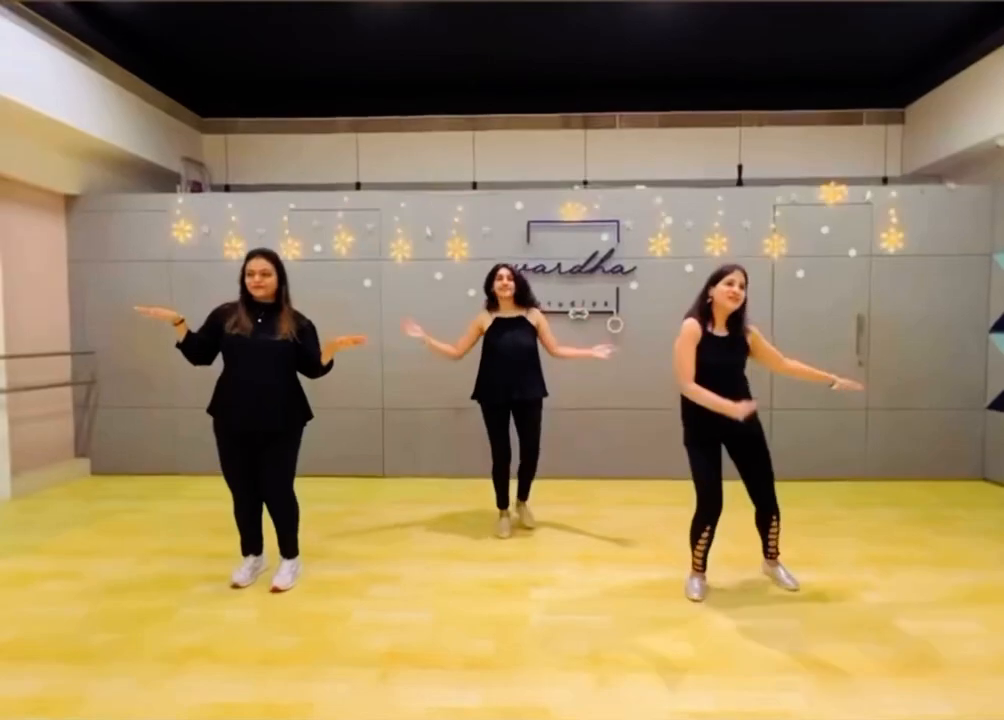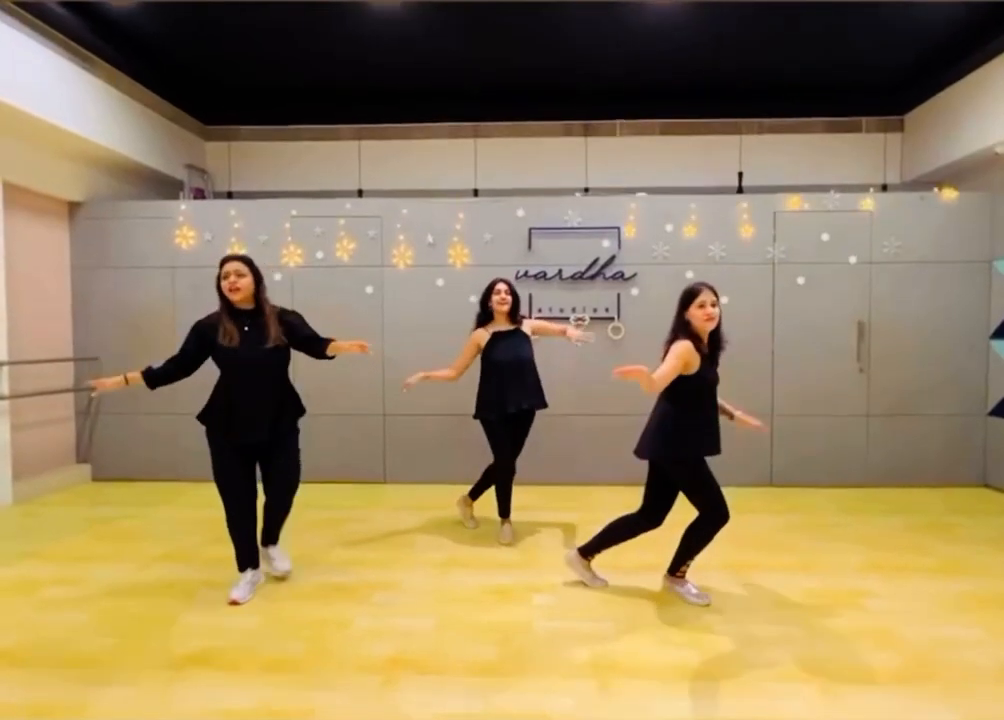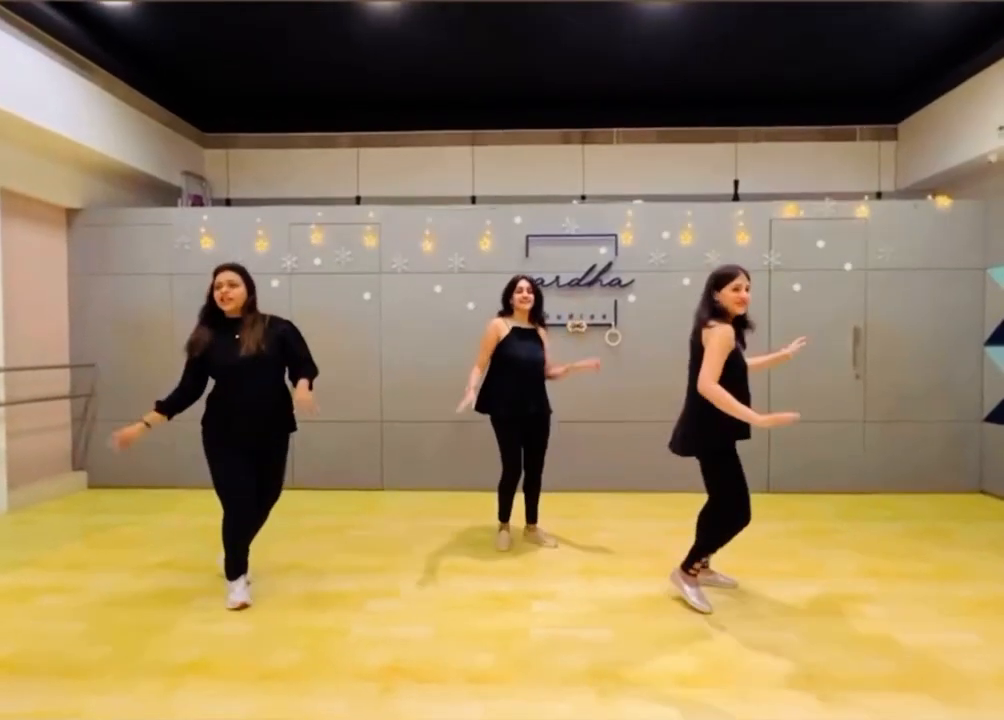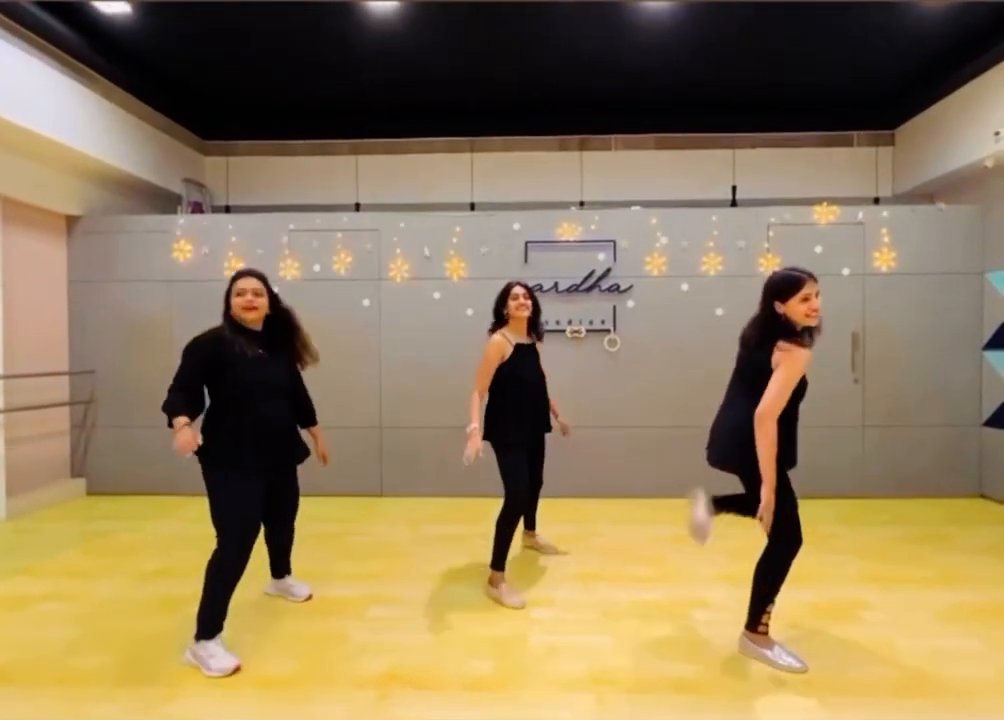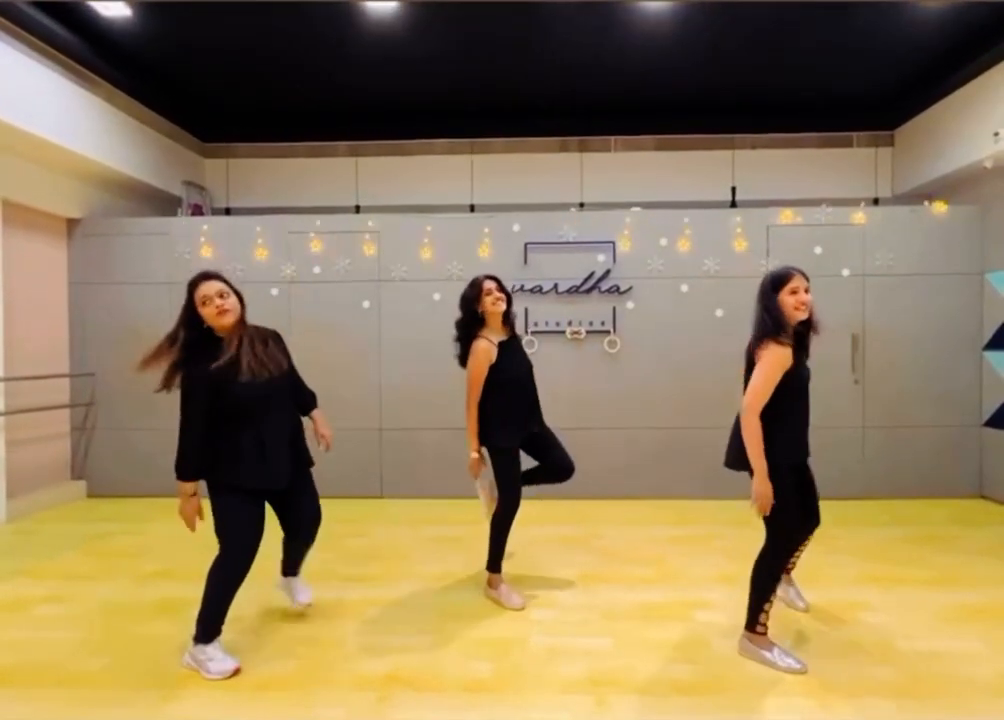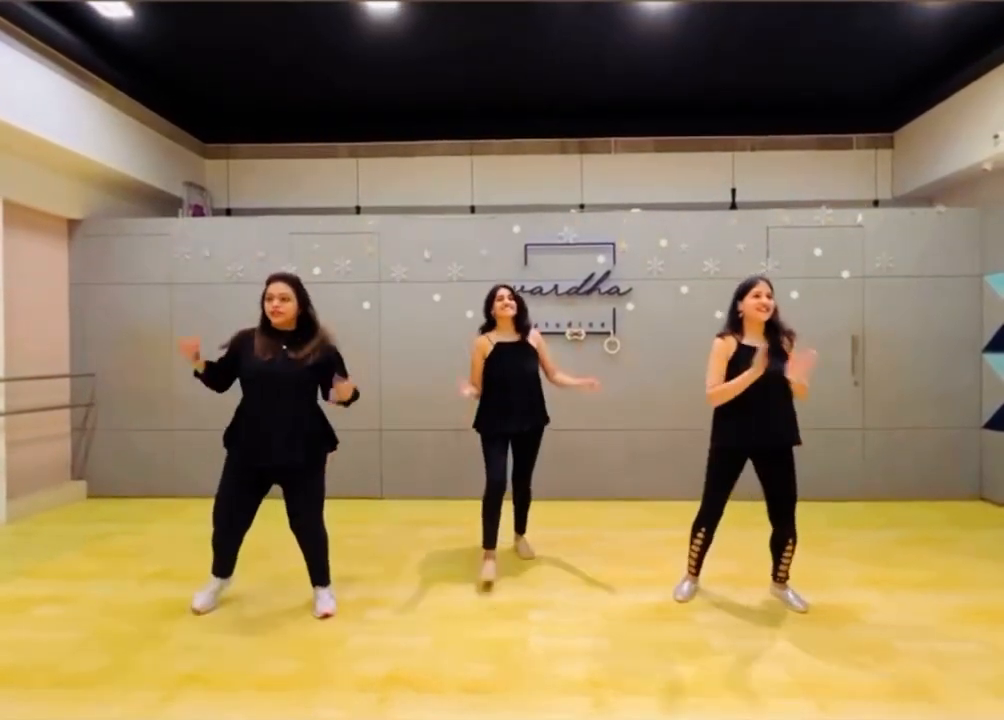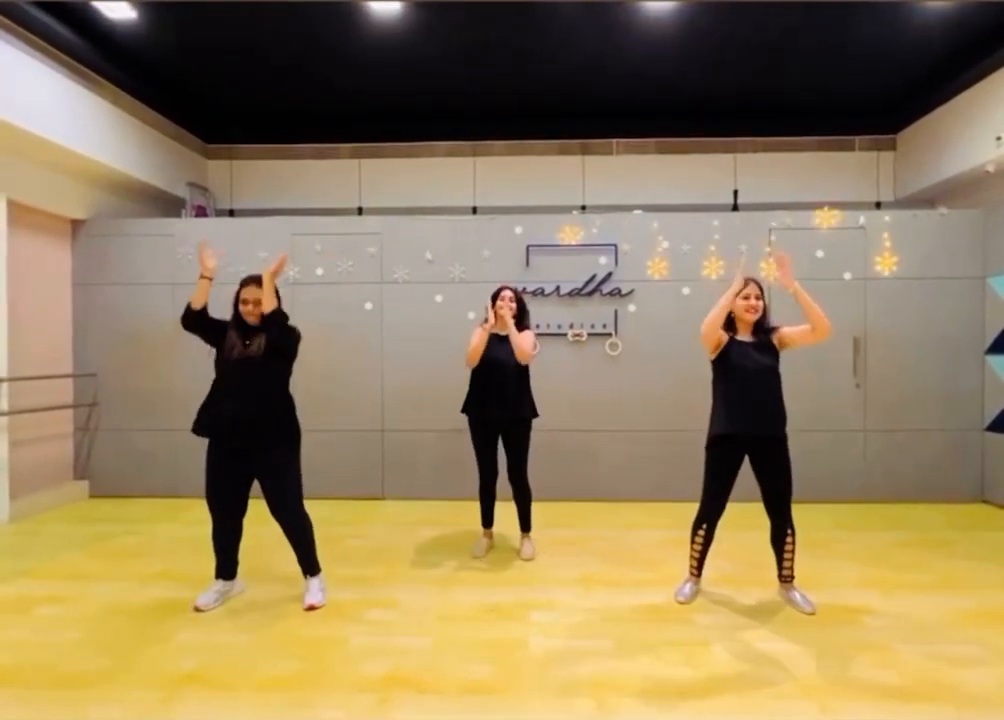
dt=0.5s
person 1, frame 1
left shoulder: (296, 323)
right shoulder: (226, 316)
left elbow: (313, 368)
right elbow: (199, 354)
left wrist: (334, 346)
right wrist: (177, 322)
left hip: (281, 422)
right hip: (232, 420)
left knee: (277, 489)
right knee: (243, 491)
left ankle: (289, 559)
right ankle: (252, 557)
person 1, frame 2
left shoulder: (284, 321)
right shoulder: (209, 328)
left elbow: (315, 345)
right elbow: (177, 367)
left wrist: (342, 346)
right wrist: (126, 379)
left hip: (279, 424)
right hip: (229, 428)
left knee: (283, 488)
right knee: (237, 499)
left ankle: (270, 545)
right ankle: (248, 571)
person 1, frame 3
left shoulder: (278, 329)
right shoulder: (206, 339)
left elbow: (302, 367)
right elbow: (187, 390)
left wrist: (302, 385)
right wrist: (145, 423)
left hip: (272, 431)
right hip: (225, 435)
left knee: (265, 498)
right knee: (237, 504)
left ankle: (237, 556)
right ankle: (236, 577)
person 1, frame 4
left shoulder: (282, 346)
right shoulder: (211, 344)
left elbow: (297, 395)
right elbow: (183, 392)
left wrist: (316, 435)
right wrist: (182, 425)
left hip: (277, 452)
right hip: (230, 458)
left knee: (282, 518)
right knee: (237, 539)
left ankle: (281, 578)
right ankle: (204, 641)
person 1, frame 5
left shoulder: (269, 341)
right shoulder: (200, 364)
left elbow: (294, 386)
right elbow: (193, 431)
left wrist: (316, 417)
right wrist: (188, 491)
left hip: (286, 457)
right hip: (233, 469)
left knee: (305, 523)
right knee: (238, 551)
left ankle: (290, 576)
right ankle: (203, 645)
person 1, frame 6
left shoulder: (318, 346)
right shoulder: (246, 342)
left elbow: (338, 390)
right elbow: (220, 381)
left wrist: (348, 391)
right wrist: (197, 361)
left hip: (302, 450)
right hip: (249, 447)
left knee: (307, 521)
right knee: (228, 516)
left ankle: (322, 588)
right ankle: (219, 579)
person 1, frame 7
left shoulder: (283, 336)
right shoulder: (225, 335)
left elbow: (272, 326)
right elbow: (192, 319)
left wrist: (269, 281)
right wrist: (206, 275)
left hip: (275, 441)
right hip: (227, 440)
left knee: (288, 510)
right knee: (224, 512)
left ankle: (314, 578)
right ankle: (226, 580)
person 2, frame 1
left shoulder: (744, 332)
right shoulder: (692, 328)
left elbow: (781, 364)
right elbow: (687, 385)
left wrist: (833, 379)
right wrist: (727, 407)
left hip: (743, 425)
right hip: (702, 428)
left knee: (765, 496)
right knee: (710, 503)
left ankle: (771, 561)
right ankle: (696, 572)
person 2, frame 2
left shoulder: (710, 346)
right shoulder: (683, 348)
right elbow: (656, 385)
left wrist: (735, 414)
right wrist: (643, 376)
left hip: (679, 442)
right hip: (674, 445)
left knee: (651, 514)
right knee: (715, 513)
left ankle: (582, 554)
right ankle: (677, 576)
person 2, frame 3
left shoulder: (725, 330)
right shoulder: (720, 330)
left elbow: (737, 366)
right elbow: (706, 385)
left wrist: (782, 355)
right wrist: (758, 418)
left hip: (715, 431)
right hip: (708, 433)
left knee: (725, 502)
right knee: (736, 512)
left ankle: (699, 567)
right ankle: (687, 573)
person 2, frame 4
left shoulder: (758, 332)
right shoulder: (794, 350)
right elbow: (765, 414)
right wrist: (769, 485)
left hip: (731, 438)
right hip: (746, 447)
left knee: (780, 511)
right knee: (786, 538)
left ankle: (710, 503)
right ankle: (755, 636)
person 2, frame 5
left shoulder: (787, 339)
right shoulder: (776, 348)
right elbow: (750, 411)
right wrist: (761, 475)
left hip: (787, 449)
right hip: (767, 452)
left knee: (807, 520)
right knee: (783, 536)
left ankle: (781, 579)
right ankle: (755, 636)
person 2, frame 6
left shoulder: (784, 341)
right shoulder: (725, 344)
left elbow: (800, 393)
right elbow: (715, 396)
left wrist: (797, 376)
right wrist: (752, 374)
left hip: (775, 441)
right hip: (730, 440)
left knee: (784, 518)
right knee: (711, 512)
left ankle: (780, 582)
right ankle: (691, 576)
person 2, frame 7
left shoulder: (774, 338)
right shoulder: (720, 340)
left elbow: (822, 330)
right elbow: (706, 331)
left wrist: (791, 285)
right wrist: (732, 287)
left hip: (770, 436)
right hip: (727, 435)
left knee: (781, 513)
right knee: (711, 509)
left ankle: (787, 584)
right ankle: (693, 577)
person 3, frame 1
left shoulder: (533, 315)
right shoulder: (484, 318)
left elbow: (556, 349)
right elbow: (457, 351)
left wrist: (591, 352)
right wrist: (424, 337)
left hip: (528, 394)
right hip: (493, 396)
left knee: (530, 453)
right knee: (500, 454)
left ankle: (522, 503)
right ankle: (503, 512)
person 3, frame 2
left shoulder: (527, 326)
right shoulder: (481, 335)
left elbow: (567, 331)
right elbow: (455, 372)
left wrist: (574, 331)
right wrist: (424, 375)
left hip: (525, 407)
right hip: (494, 410)
left knee: (505, 463)
right knee: (505, 466)
left ankle: (468, 500)
right ankle: (504, 520)
person 3, frame 3
left shoulder: (539, 332)
right shoulder: (498, 325)
left elbow: (548, 371)
right elbow: (480, 366)
left wrist: (578, 366)
right wrist: (471, 390)
left hip: (536, 408)
right hip: (504, 409)
left knee: (535, 468)
right knee: (513, 469)
left ankle: (531, 527)
right ankle: (503, 526)
person 3, frame 4
left shoulder: (534, 340)
right shoulder: (498, 342)
right elbow: (479, 390)
left wrist: (557, 415)
right wrist: (474, 428)
left hip: (533, 426)
right hip: (506, 430)
left knee: (531, 485)
right knee: (516, 496)
left ankle: (531, 534)
right ankle: (496, 579)
person 3, frame 5
left shoulder: (511, 331)
right shoulder: (482, 345)
right elbow: (472, 402)
right wrist: (474, 449)
left hip: (529, 421)
right hip: (500, 429)
left knee: (563, 468)
right knee: (510, 502)
left ankle: (497, 485)
right ankle: (494, 581)
person 3, frame 6
left shoulder: (533, 338)
right shoulder: (483, 343)
left elbow: (553, 376)
right elbow: (476, 385)
left wrist: (580, 383)
right wrist: (468, 391)
left hip: (530, 420)
right hip: (495, 423)
left knee: (522, 480)
right knee: (496, 484)
left ankle: (520, 537)
right ankle: (489, 555)
person 3, frame 7
left shoulder: (525, 334)
right shoulder: (480, 333)
left elbow: (524, 358)
right elbow: (471, 361)
left wrist: (508, 322)
right wrist: (489, 326)
left hip: (516, 413)
right hip: (482, 412)
left knee: (518, 474)
right knee: (487, 474)
left ankle: (526, 535)
right ankle: (487, 534)
